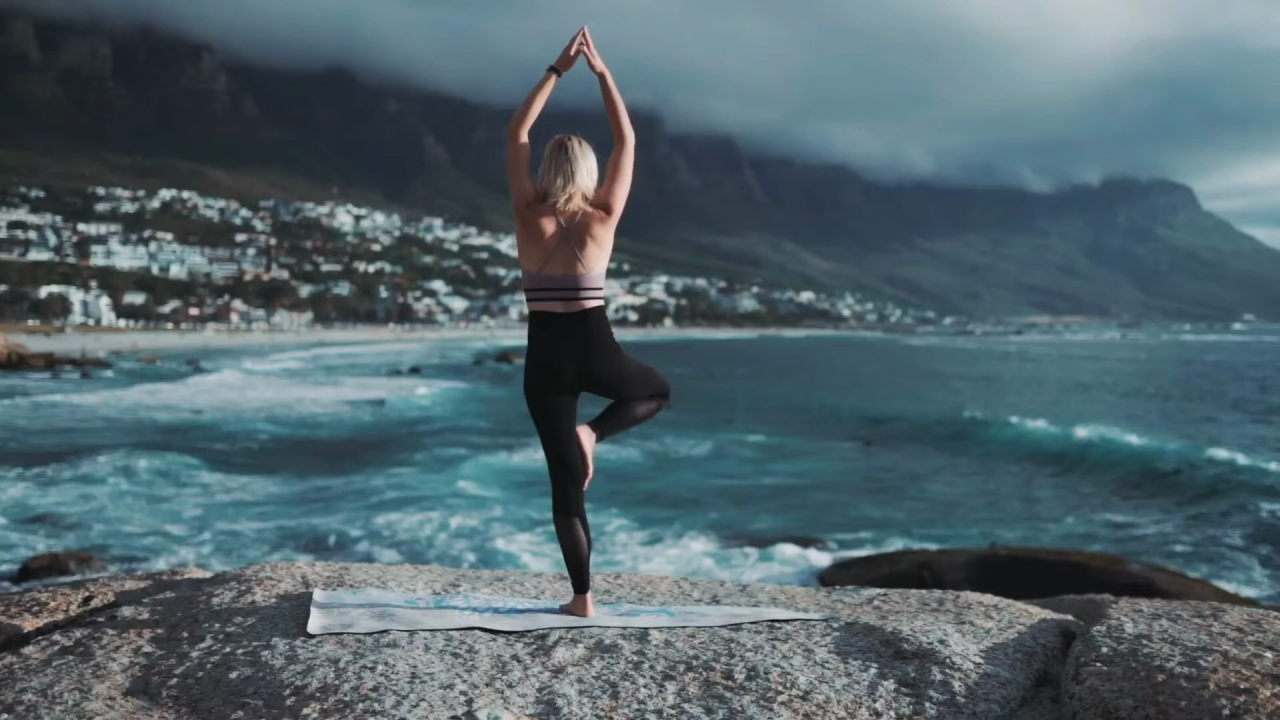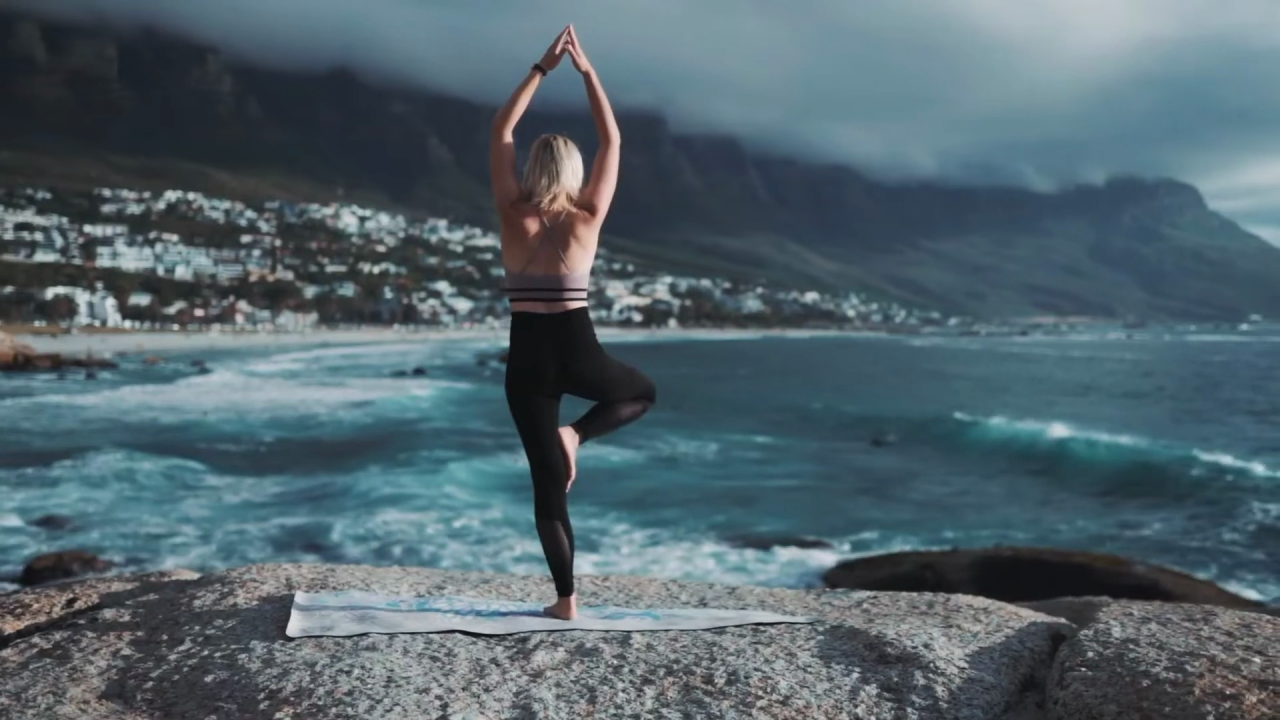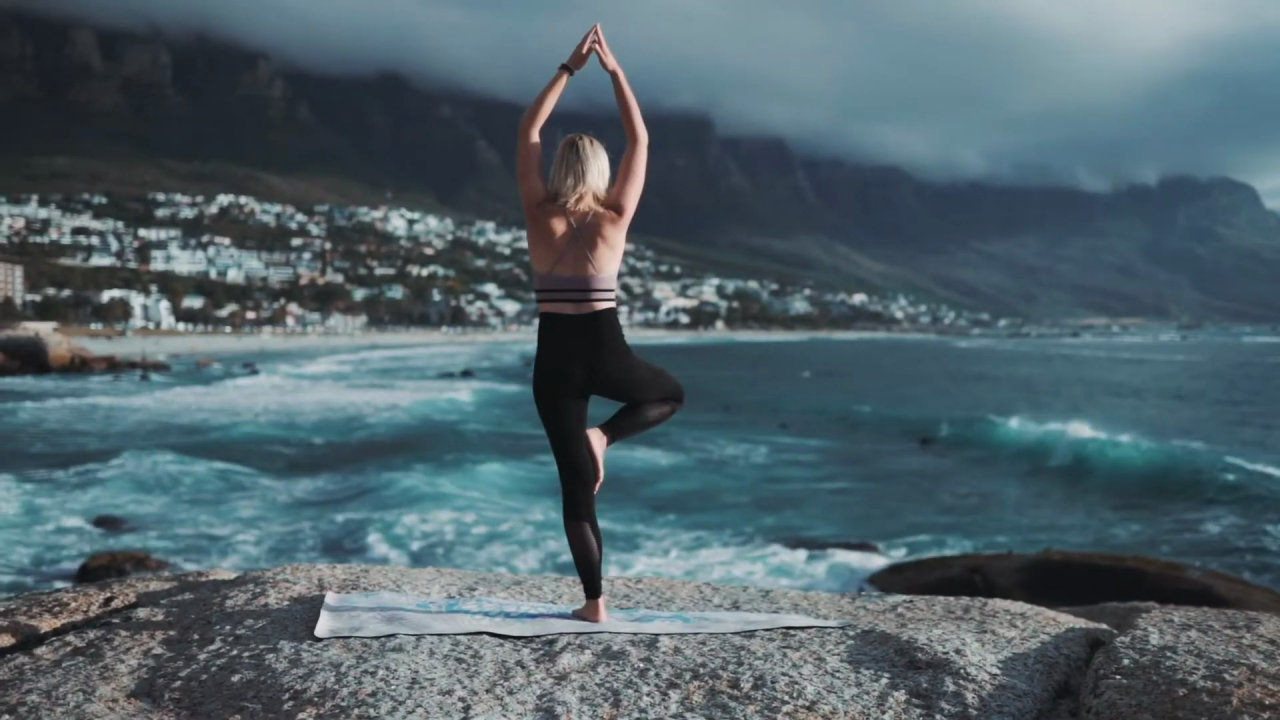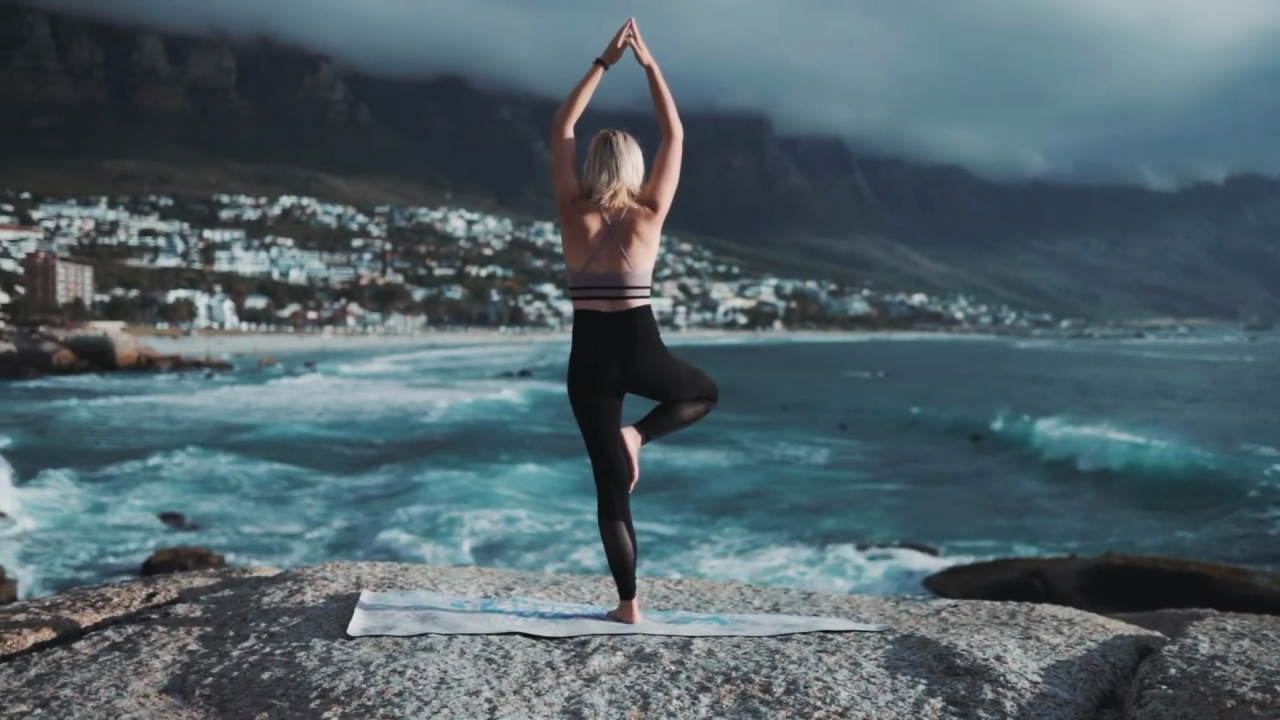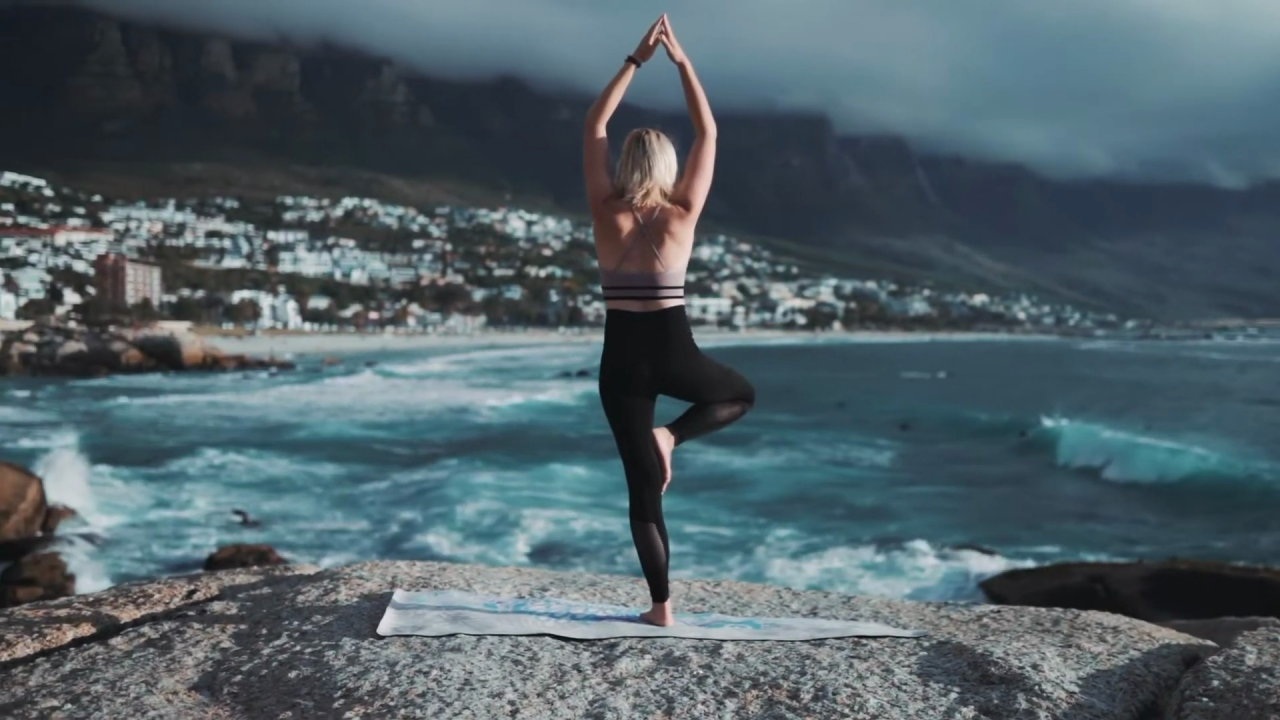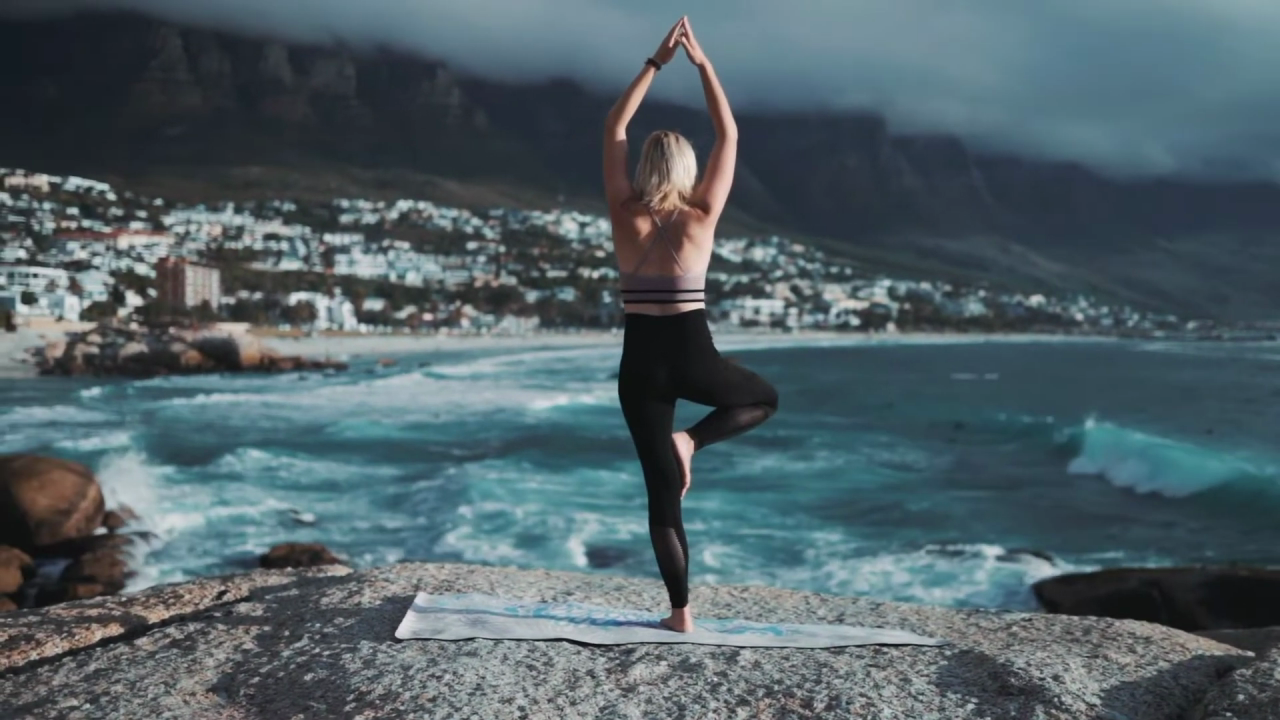
dt=0.7s
person 1, frame 1
left shoulder: (528, 217)
right shoulder: (603, 218)
left elbow: (517, 133)
right elbow: (626, 139)
left wrist: (556, 70)
right wrist: (600, 70)
left hip: (545, 358)
right hip: (595, 352)
left knee: (565, 482)
right knee: (658, 390)
left ankle: (582, 598)
right ankle: (592, 432)
person 1, frame 2
left shoulder: (512, 215)
right shoulder: (588, 217)
left elbow: (501, 132)
right elbow: (612, 139)
left wrist: (542, 68)
right wrist: (585, 68)
left hip: (527, 359)
right hip: (577, 353)
left knee: (547, 486)
right knee: (642, 391)
left ankle: (565, 600)
right ankle: (576, 434)
person 1, frame 3
left shoulder: (539, 217)
right shoulder: (614, 219)
left elbow: (528, 132)
right elbow: (639, 138)
left wrist: (569, 68)
right wrist: (611, 68)
left hip: (554, 360)
right hip: (605, 355)
left knee: (575, 487)
right knee: (671, 393)
left ankle: (594, 603)
right ankle: (603, 436)
person 1, frame 4
left shoulder: (573, 213)
right shoulder: (649, 214)
left elbow: (562, 128)
right elbow: (675, 134)
left wrist: (604, 61)
right wrist: (647, 62)
left hip: (589, 359)
right hip: (640, 352)
left knee: (610, 488)
right knee: (706, 392)
left ankle: (628, 605)
right ankle: (638, 434)
person 1, frame 5
left shoulder: (606, 213)
right shoulder: (682, 215)
left elbow: (594, 126)
right elbow: (708, 131)
left wrist: (635, 60)
right wrist: (680, 60)
left hip: (621, 360)
right hip: (673, 353)
left knee: (643, 489)
right knee: (741, 394)
left ankle: (661, 608)
right ankle: (672, 435)
person 1, frame 6
left shoulder: (624, 216)
right shoulder: (701, 218)
left elbow: (613, 129)
right elbow: (728, 135)
left wrist: (655, 62)
right wrist: (701, 62)
left hip: (641, 363)
right hip: (692, 357)
left knee: (662, 492)
right knee: (764, 398)
left ankle: (680, 613)
right ankle: (691, 440)
